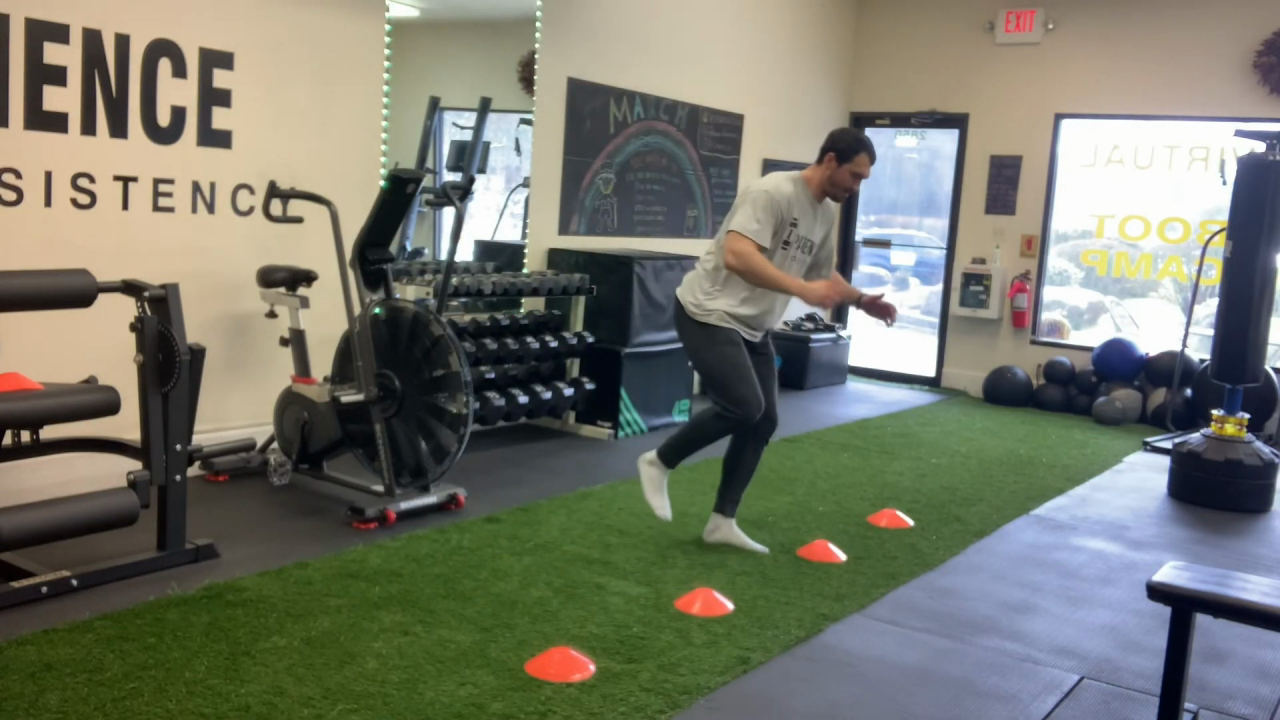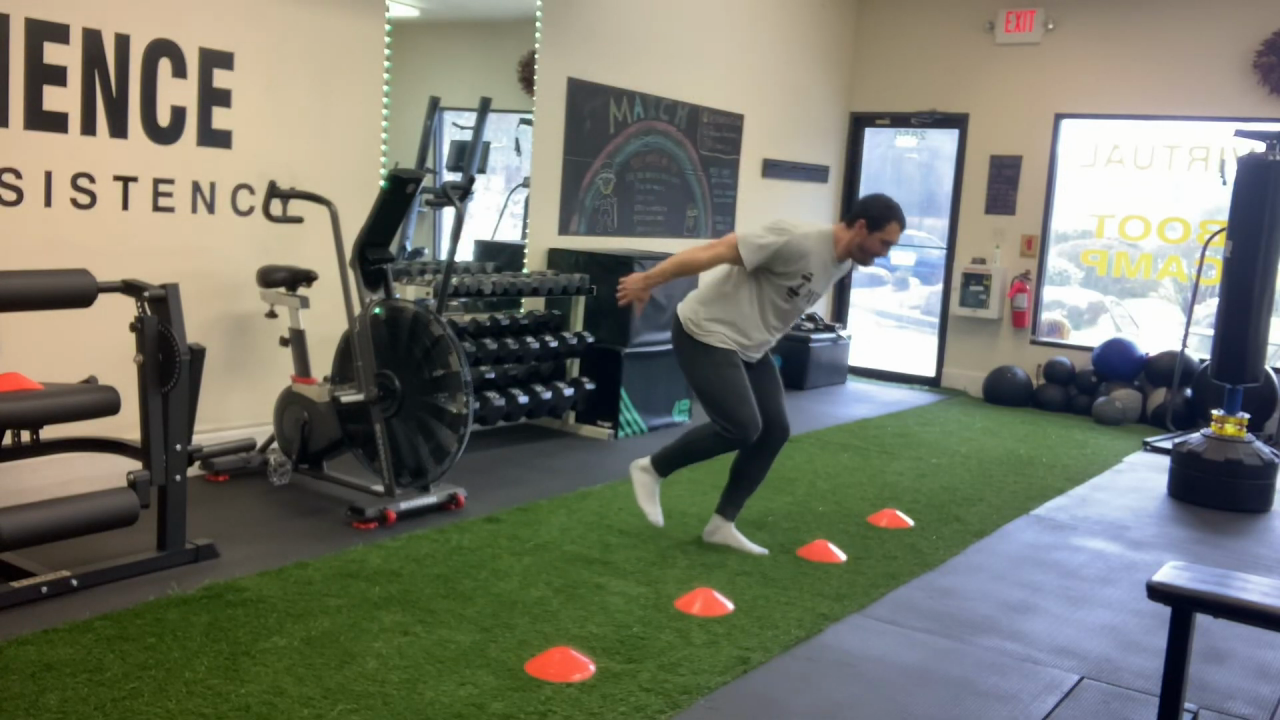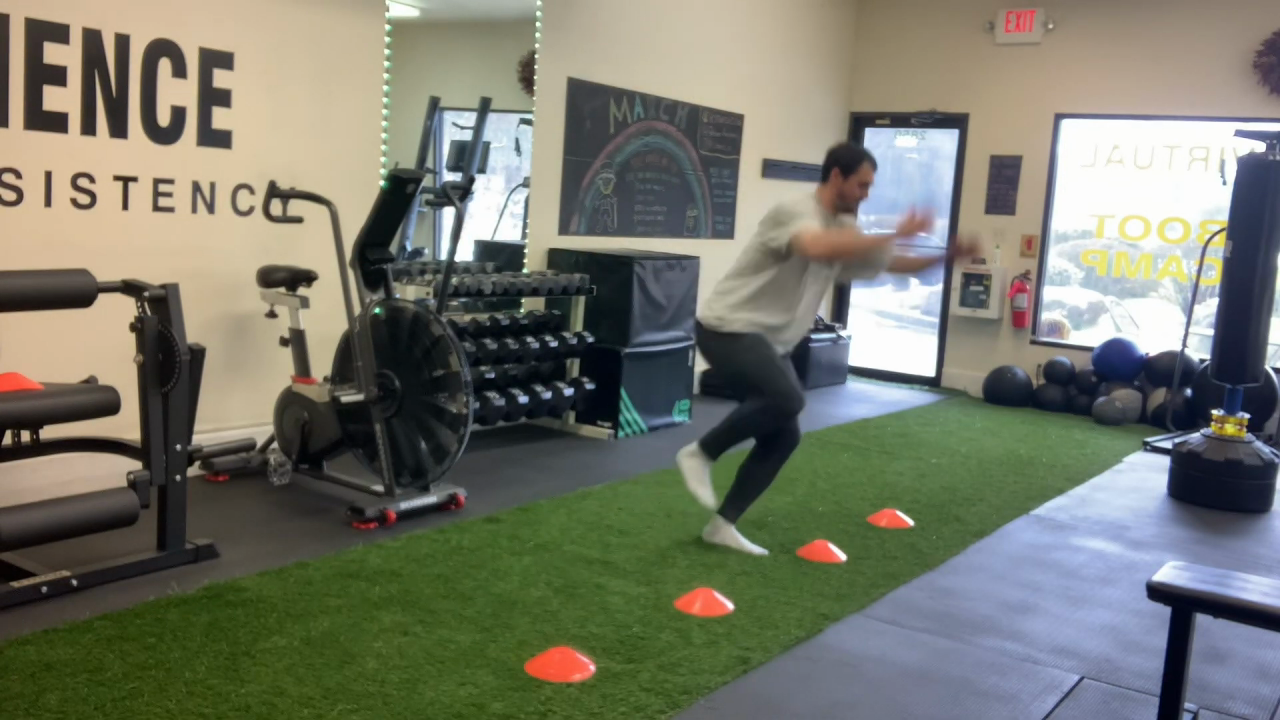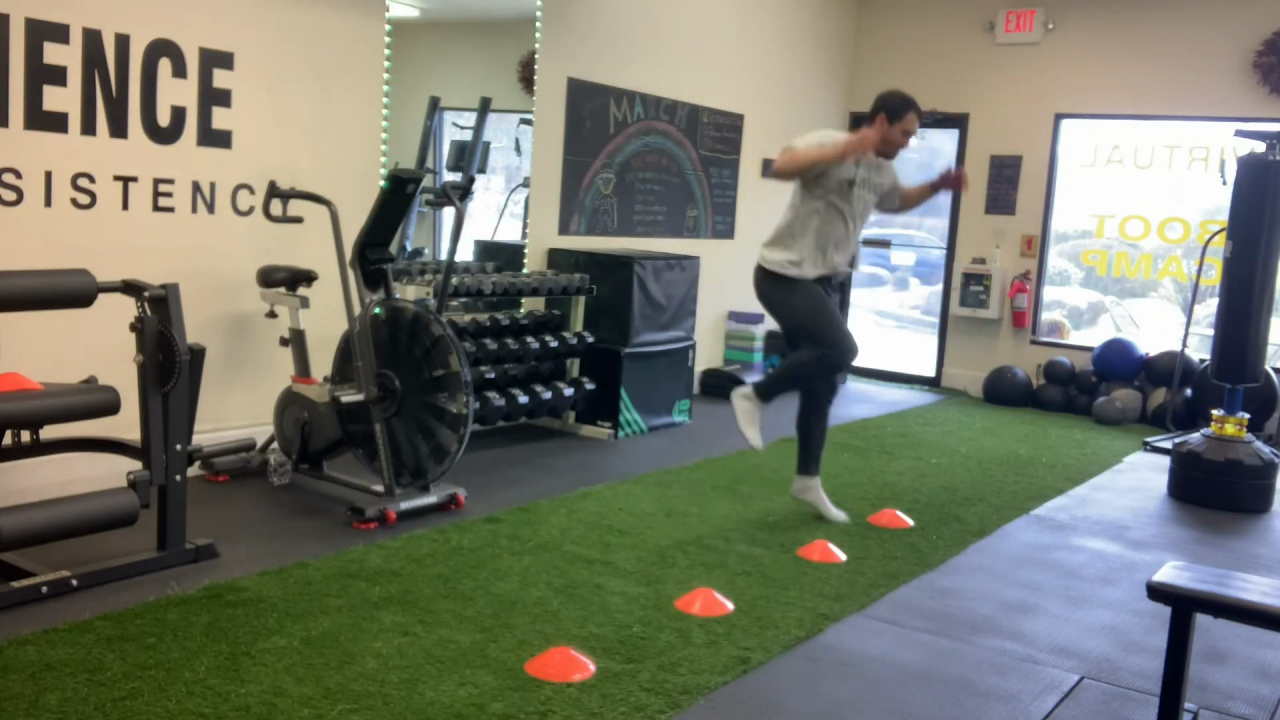
dt=0.4s
person 1, frame 1
left shoulder: (827, 211)
right shoulder: (773, 192)
left elbow: (823, 272)
right elbow: (737, 255)
left wrist: (864, 301)
right wrist: (805, 291)
left hip: (753, 326)
right hip: (710, 313)
left knee: (763, 421)
right knee: (743, 408)
left ankle: (722, 523)
right ankle: (658, 462)
person 1, frame 2
left shoulder: (840, 263)
right shoulder: (797, 240)
right elbow: (721, 250)
right wrist: (647, 280)
left hip: (749, 344)
right hip: (707, 335)
left knee: (774, 431)
right knee: (742, 428)
left ankle: (722, 524)
right ankle: (651, 469)
person 1, frame 3
left shoulder: (841, 229)
right shoulder: (796, 211)
left elbow: (884, 264)
right elbow: (819, 247)
left wrist: (945, 256)
right wrist: (893, 234)
left hip: (767, 338)
right hip: (727, 328)
left knee: (782, 437)
right knee: (786, 401)
left ankle: (723, 524)
right ankle: (701, 453)
person 1, frame 4
left shoulder: (881, 168)
right shoulder: (833, 143)
left elbow: (898, 202)
right elbow: (784, 165)
left wrist: (938, 186)
right wrist: (845, 148)
left hip: (821, 279)
right hip: (786, 273)
left knee: (822, 382)
right knee: (838, 351)
left ankle: (807, 482)
right ankle: (754, 395)
